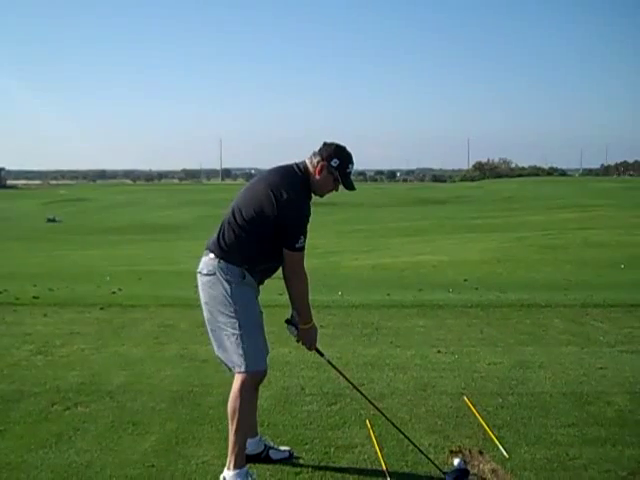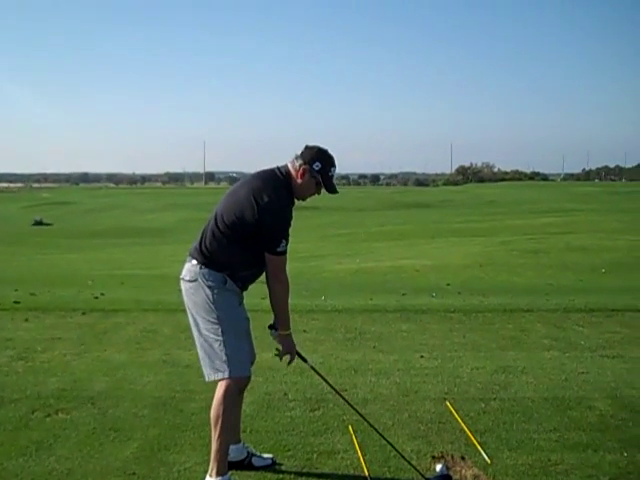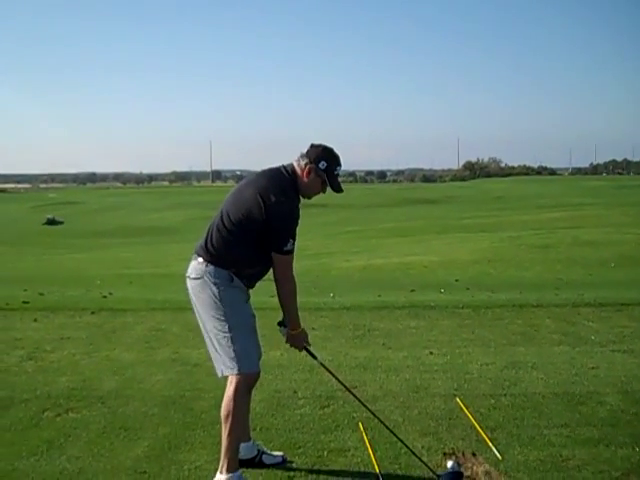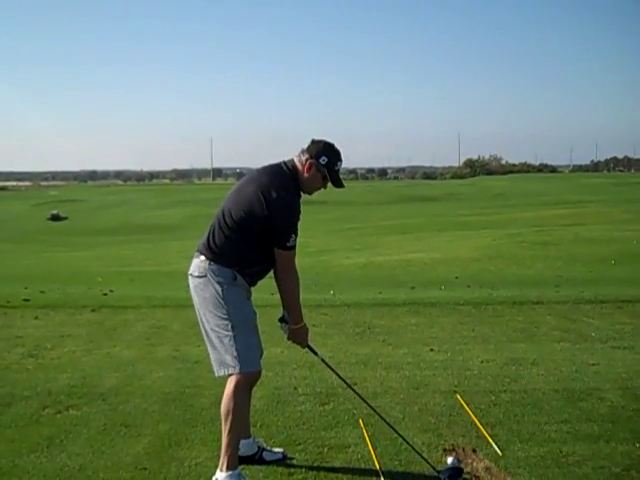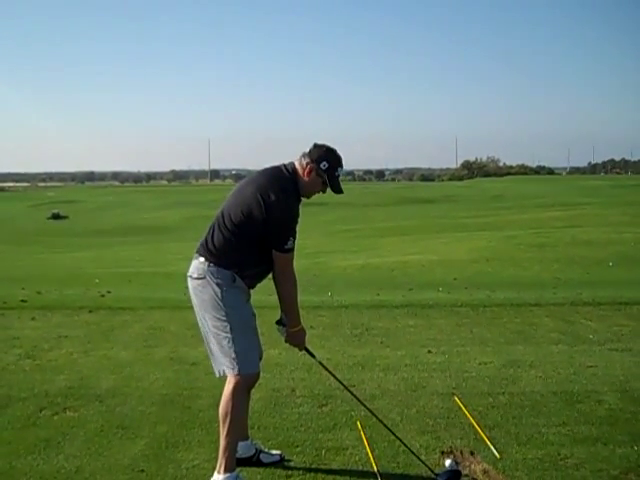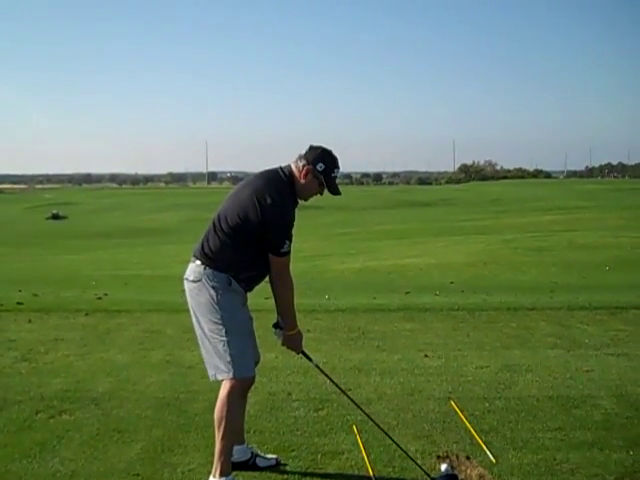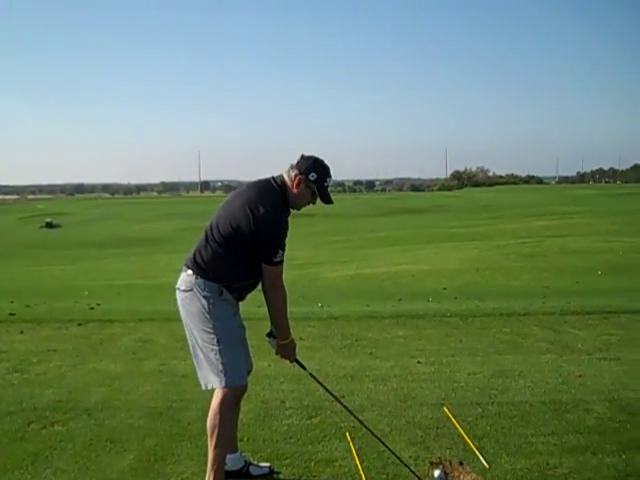
dt=0.7s
person 1, frame 1
left shoulder: (285, 179)
right shoulder: (294, 197)
left elbow: (287, 261)
right elbow: (295, 270)
left wrist: (295, 311)
right wrist: (306, 322)
left hip: (233, 274)
right hip: (227, 276)
left knee: (253, 365)
right knee: (250, 370)
left ankle: (251, 443)
person 1, frame 2
left shoulder: (268, 184)
right shoulder: (275, 201)
left elbow: (270, 269)
right elbow: (276, 276)
left wrist: (279, 324)
right wrist: (285, 332)
left hip: (219, 280)
right hip: (210, 282)
left knee: (238, 371)
right knee: (233, 376)
left ankle: (234, 451)
person 1, frame 3
left shoulder: (272, 181)
right shoulder: (283, 201)
left elbow: (276, 264)
right elbow: (284, 274)
left wrist: (288, 319)
right wrist: (295, 326)
left hip: (223, 277)
right hip: (217, 280)
left knee: (247, 367)
right knee: (243, 373)
left ankle: (245, 448)
person 1, frame 4
left shoulder: (273, 177)
right shoulder: (283, 195)
left elbow: (276, 260)
right elbow: (286, 269)
left wrist: (289, 314)
right wrist: (297, 321)
left hip: (221, 274)
right hip: (220, 278)
left knee: (247, 366)
right knee: (244, 371)
left ankle: (244, 444)
person 1, frame 5
left shoulder: (273, 180)
right shoulder: (282, 198)
left elbow: (275, 262)
right elbow: (284, 272)
left wrist: (287, 316)
right wrist: (294, 324)
left hip: (221, 276)
right hip: (218, 280)
left knee: (247, 367)
right knee: (243, 373)
left ankle: (242, 446)
person 1, frame 6
left shoulder: (270, 183)
right shoulder: (278, 202)
right elbow: (280, 275)
right wrist: (291, 328)
left hip: (219, 280)
right hip: (215, 283)
left knee: (243, 371)
right knee: (238, 377)
left ankle: (237, 451)
person 1, frame 7
left shoulder: (262, 192)
right shoulder: (271, 212)
right elbow: (273, 285)
right wrist: (284, 336)
left hip: (212, 290)
right hip: (207, 293)
left knee: (236, 379)
right knee: (229, 386)
